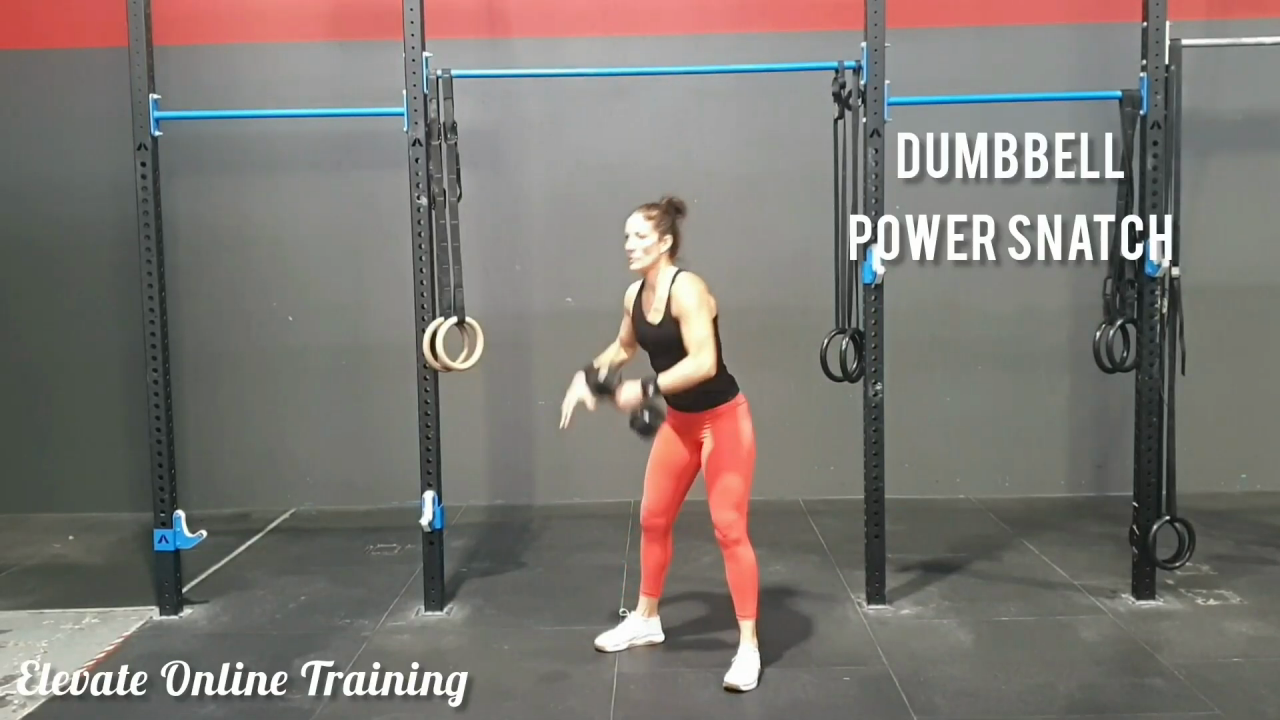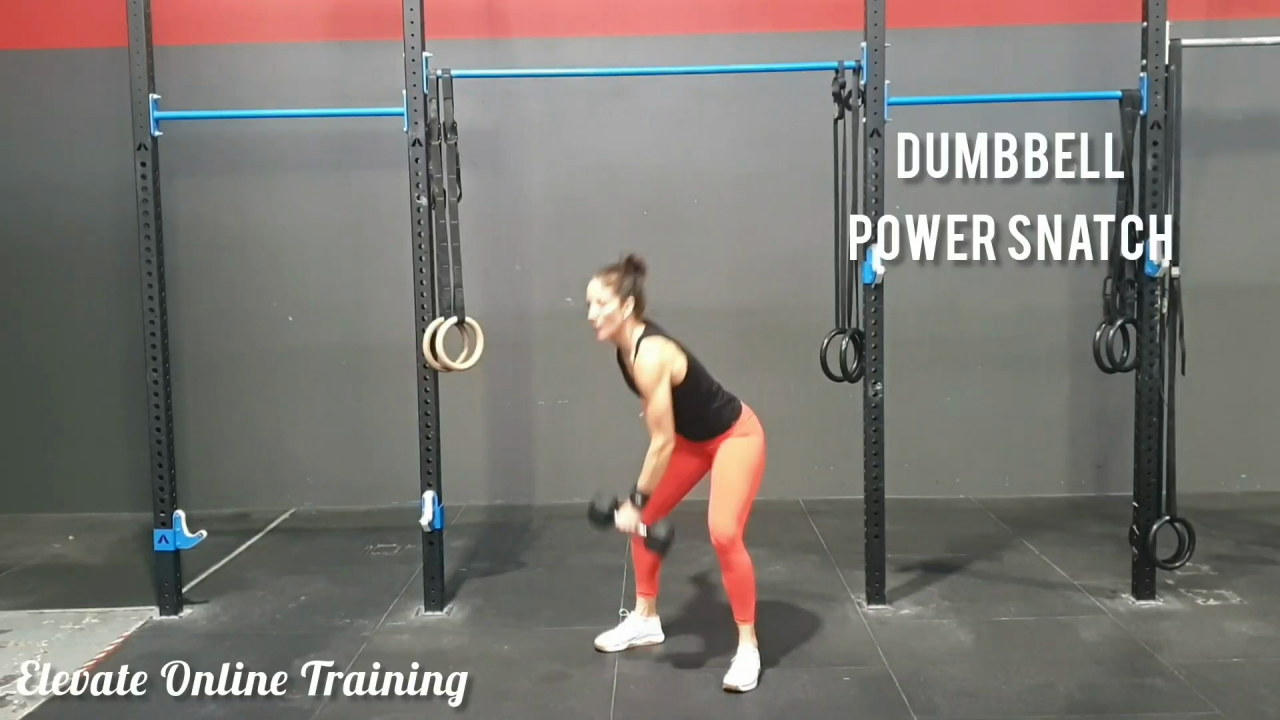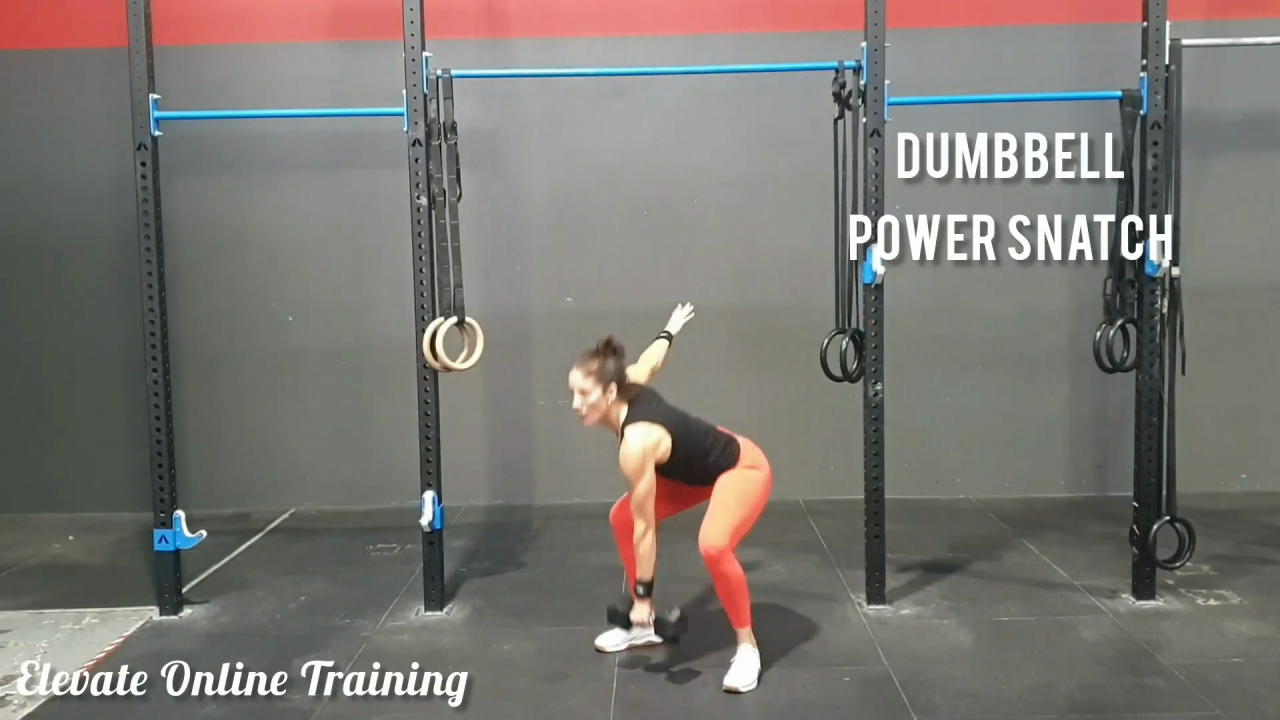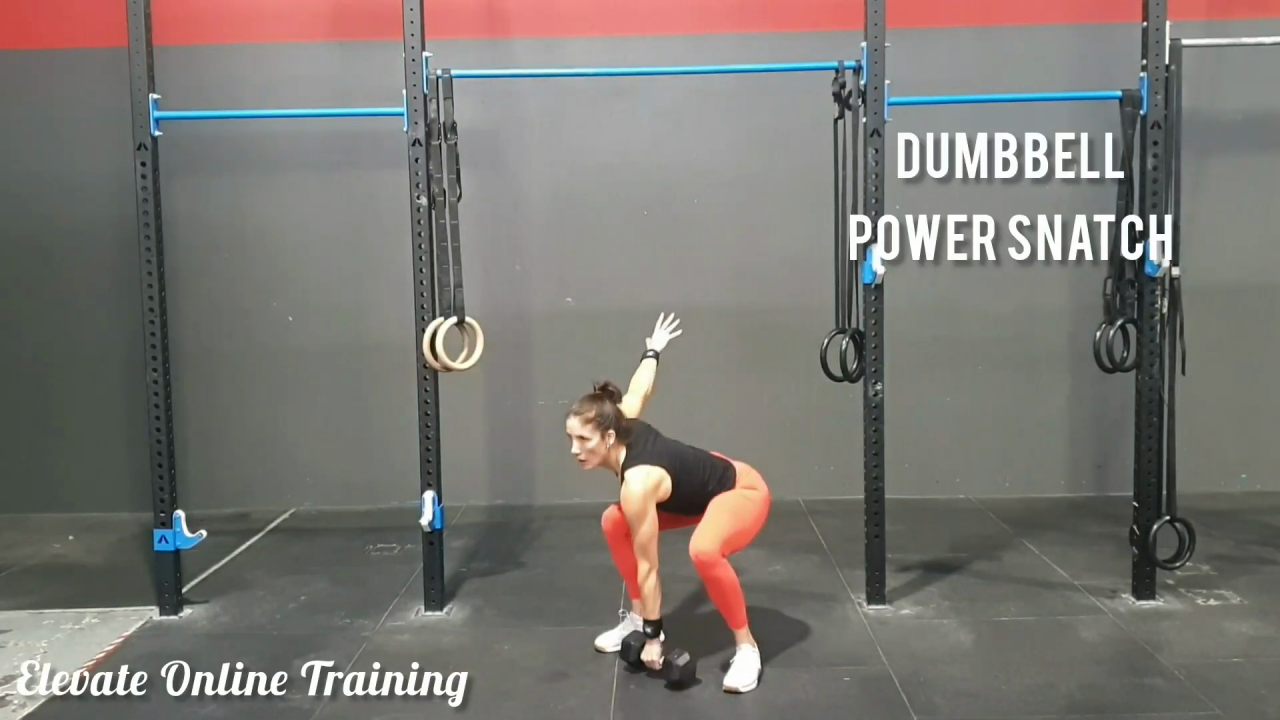
dt=0.2s
person 1, frame 1
left shoulder: (687, 288)
right shoulder: (636, 293)
left elbow: (704, 363)
right elbow: (622, 347)
left wrist: (643, 389)
right wrist: (585, 377)
left hip: (722, 418)
right hip: (677, 422)
left knee: (729, 528)
right knee: (654, 518)
left ankle: (748, 645)
right ankle: (646, 619)
person 1, frame 2
left shoulder: (650, 355)
right shoulder: (625, 340)
left elbow: (662, 444)
left wrist: (635, 502)
left hip: (735, 436)
right hip: (692, 438)
left knee: (724, 534)
right knee: (644, 517)
left ankle: (748, 647)
right ankle: (645, 617)
person 1, frame 3
left shoulder: (636, 442)
right shoulder: (626, 385)
left elbow: (647, 529)
right elbow: (650, 360)
left wrist: (643, 597)
right wrist: (667, 332)
left hip: (743, 468)
right hip: (701, 469)
left knee: (714, 545)
right knee: (622, 517)
left ankle: (747, 648)
right ankle: (644, 626)
person 1, frame 4
left shoulder: (637, 483)
right shoulder: (623, 420)
left elbow: (648, 567)
right elbow: (641, 387)
left wrist: (653, 637)
right wrist: (653, 349)
left hip: (743, 492)
right hip: (711, 477)
left knee: (704, 551)
right knee: (613, 524)
left ankle: (746, 648)
right ankle: (635, 616)
